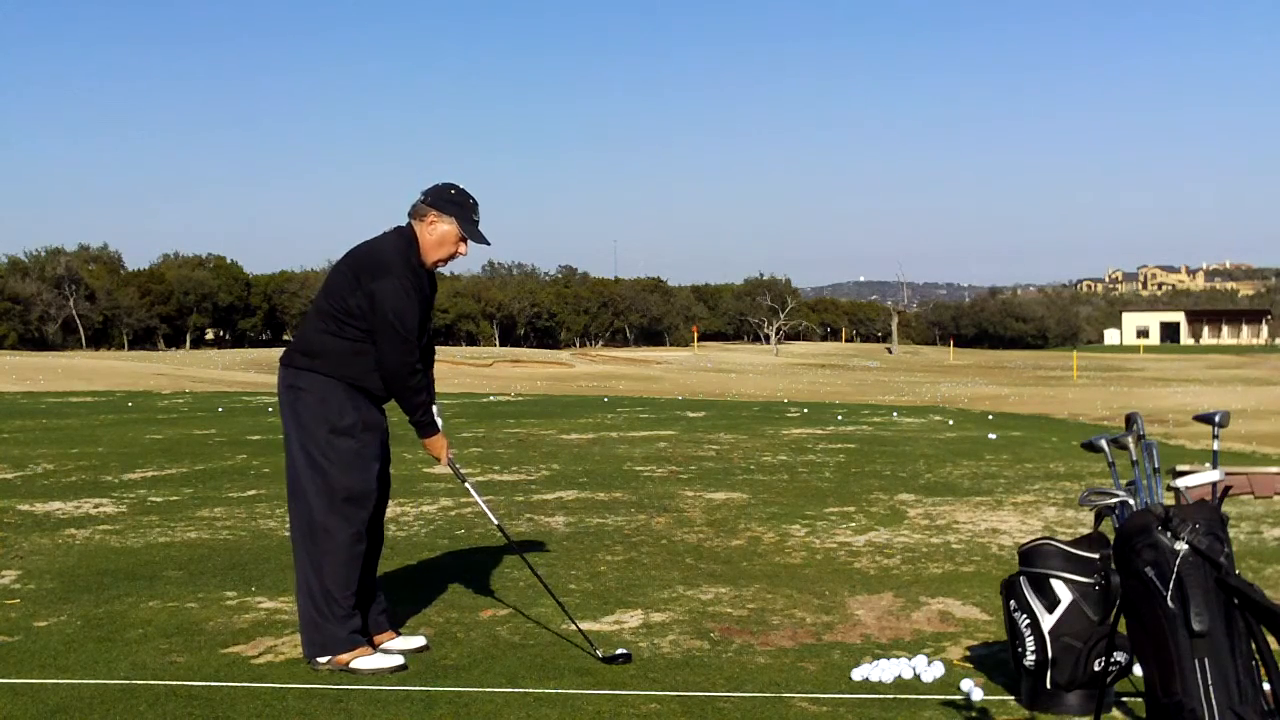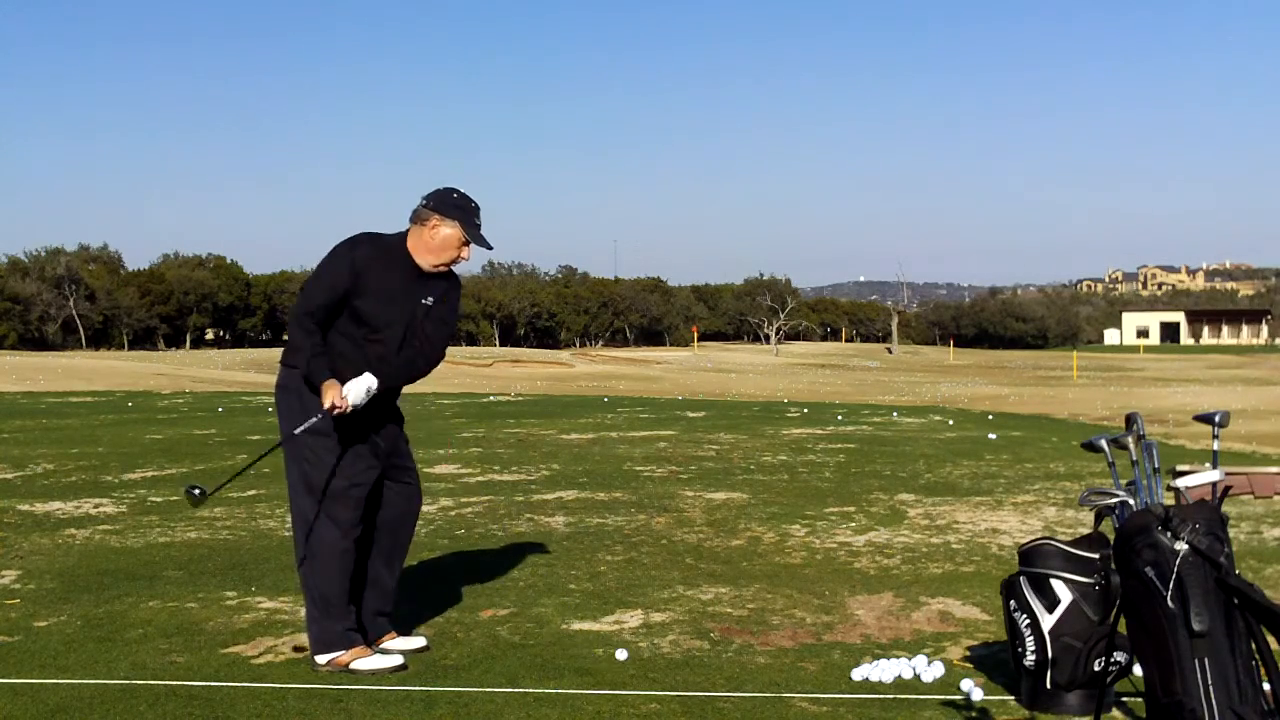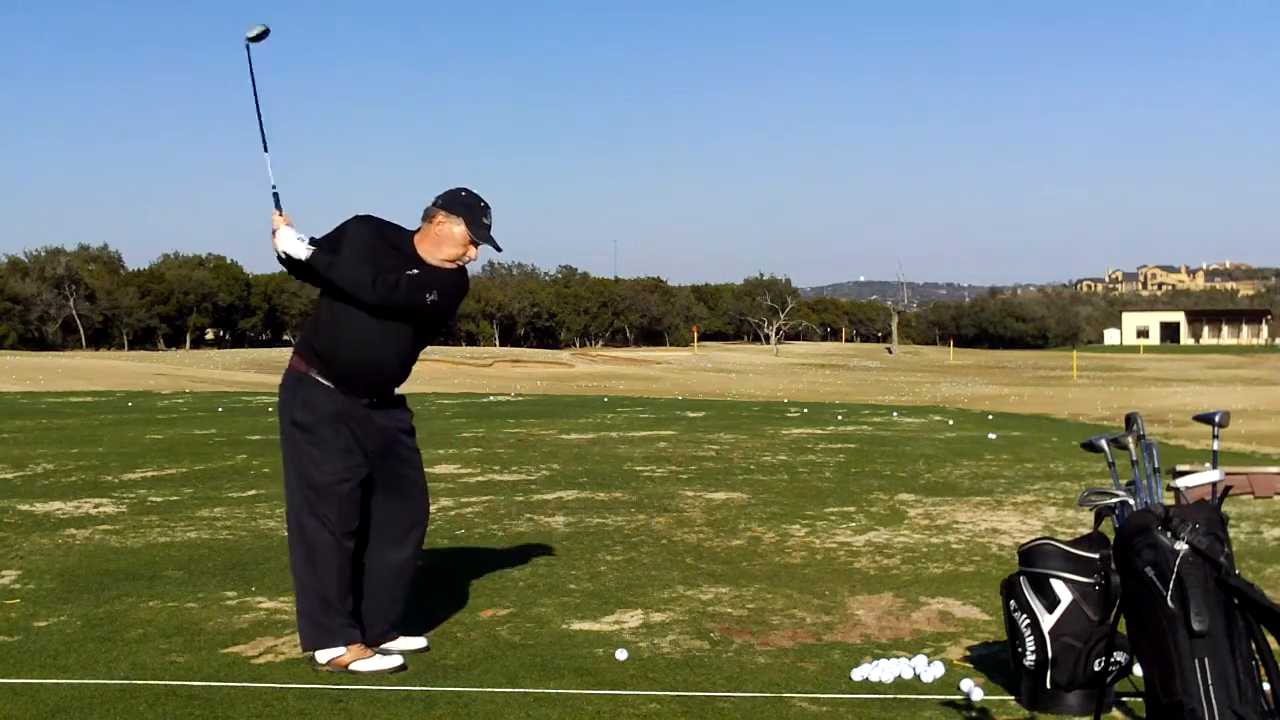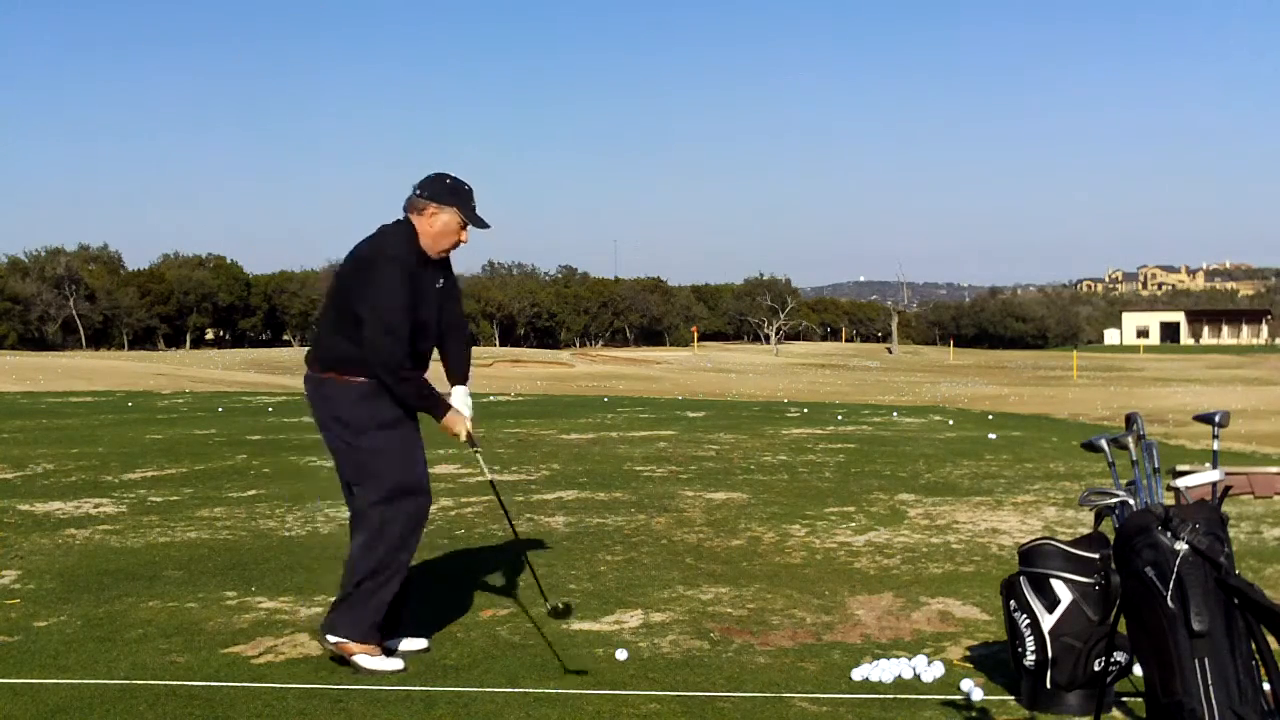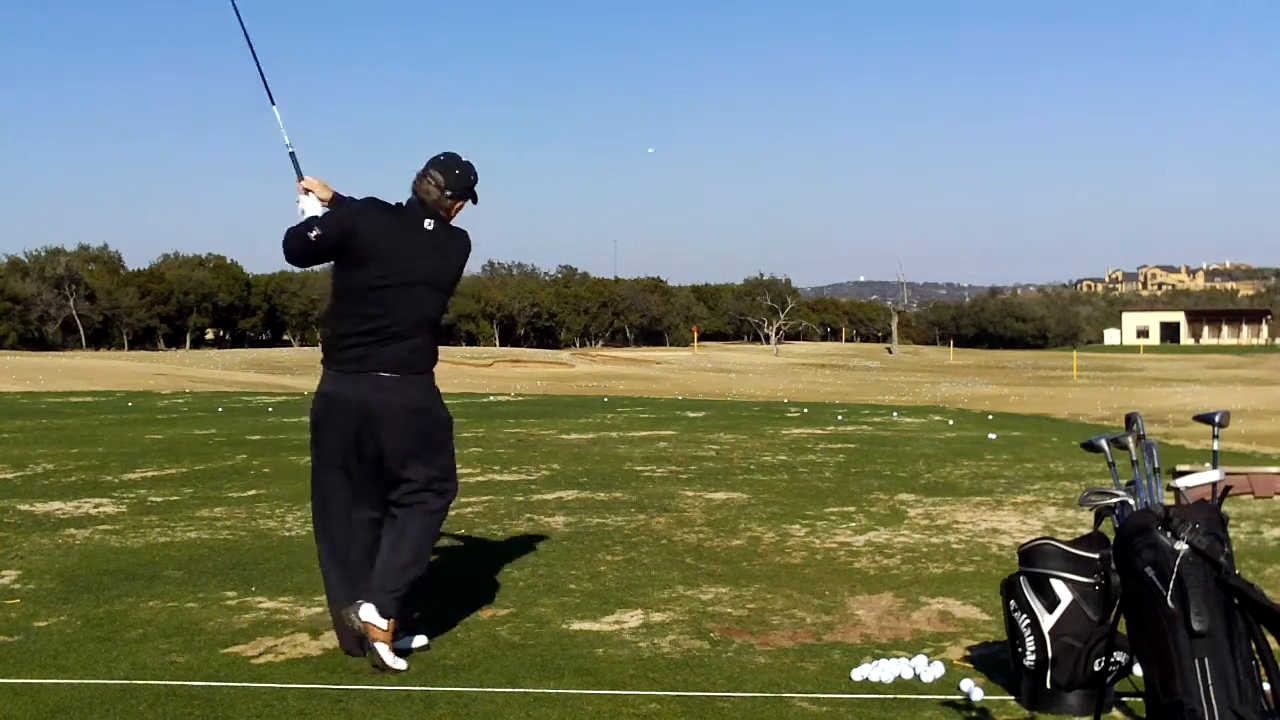
dt=0.3s
person 1, frame 1
left shoulder: (415, 270)
right shoulder: (389, 265)
left elbow: (418, 352)
right elbow: (397, 360)
left wrist: (431, 413)
right wrist: (427, 428)
left hip: (354, 396)
right hip: (322, 393)
left knee: (364, 509)
right knee: (336, 512)
left ankle: (370, 626)
right ankle: (335, 643)
person 1, frame 2
left shoulder: (445, 287)
right shoulder: (364, 254)
left elbow: (426, 352)
right elbow: (309, 313)
left wrist: (368, 383)
right wrist: (324, 381)
left hip: (375, 405)
right hip: (314, 394)
left knee: (396, 507)
right knee: (333, 512)
left ankle: (374, 625)
right ankle: (336, 642)
person 1, frame 3
left shoulder: (451, 282)
right shoulder: (366, 232)
left elbow: (379, 291)
right elbow: (320, 261)
left wrist: (304, 251)
right wrist: (293, 246)
left hip: (381, 407)
right hip: (317, 394)
left knee: (402, 512)
right knee: (329, 513)
left ankle: (377, 629)
right ankle: (334, 640)
person 1, frame 4
left shoulder: (436, 268)
right shoulder: (388, 261)
left elbow: (453, 326)
right elbow: (385, 353)
left wrist: (460, 389)
right wrist: (441, 408)
right hip: (359, 395)
left knee: (384, 505)
right knee: (400, 502)
left ankle: (371, 628)
right ankle: (350, 627)
person 1, frame 5
left shoulder: (366, 219)
right shoulder: (454, 246)
left elbow: (297, 250)
left wrist: (319, 205)
right wrist: (334, 202)
left hip: (339, 387)
right hip: (405, 393)
left knee: (344, 506)
right knee: (423, 493)
left ankle: (358, 622)
right ankle: (379, 607)
